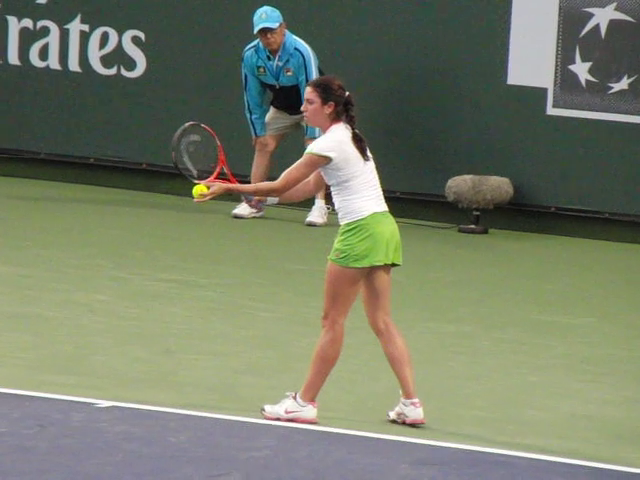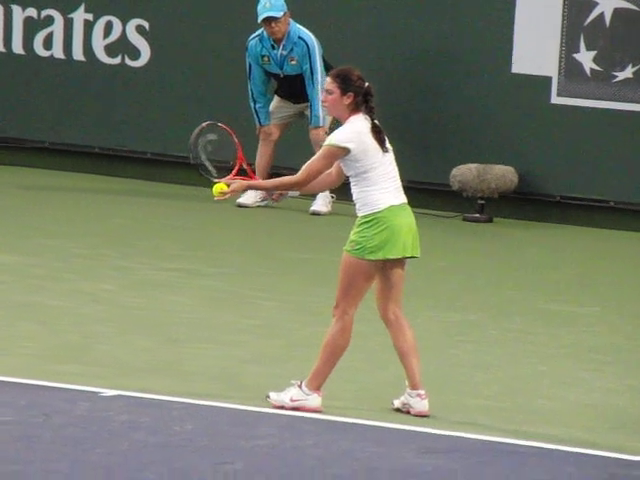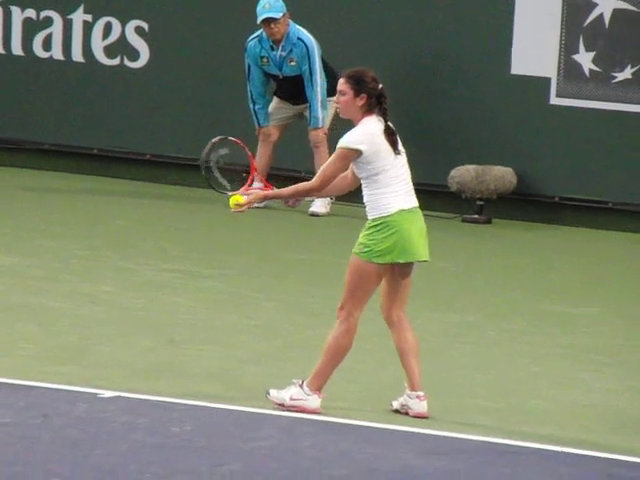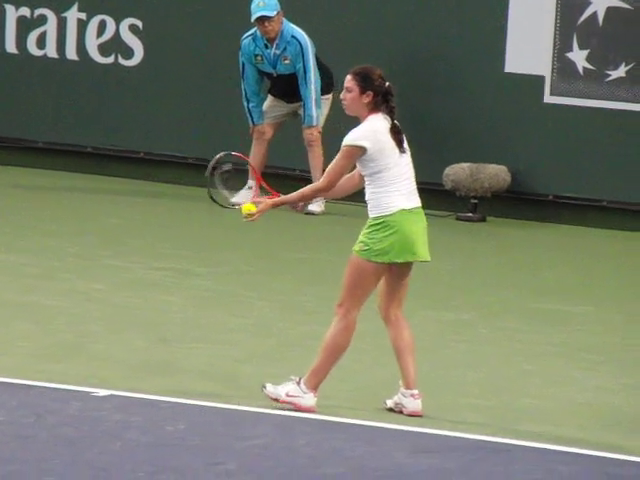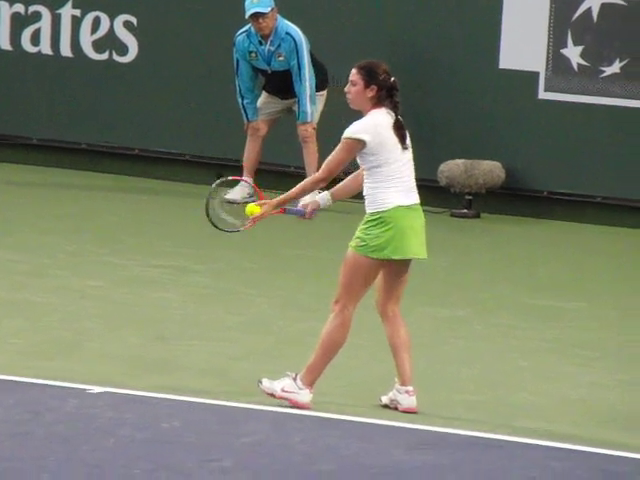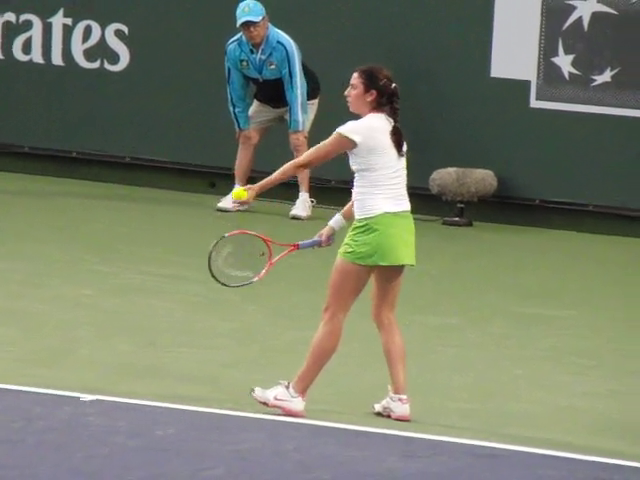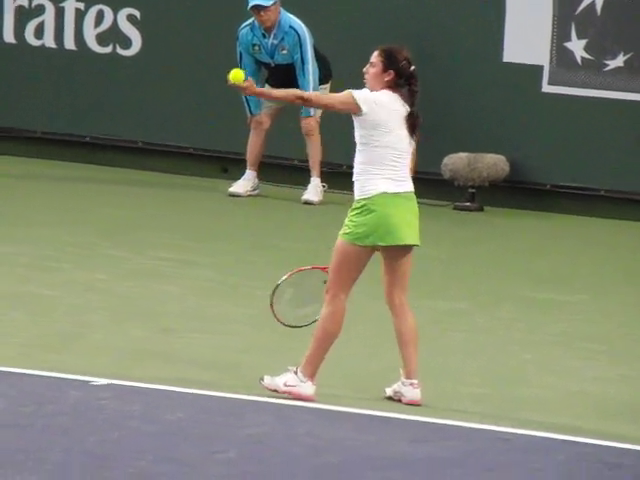
dt=0.5s
person 1, frame 1
left shoulder: (328, 143)
right shoulder: (348, 135)
left elbow: (280, 186)
right elbow: (311, 186)
left wrist: (227, 187)
right wrist: (268, 197)
left hip: (360, 231)
right hip: (383, 228)
left knee: (332, 320)
right knee: (381, 321)
left ankle: (304, 403)
right ankle: (410, 404)
person 1, frame 2
left shoulder: (347, 135)
right shoulder: (369, 126)
left elbow: (300, 179)
right elbow: (333, 178)
left wrist: (248, 184)
right wrist: (289, 188)
left hip: (377, 224)
right hip: (400, 219)
left knee: (343, 311)
right knee: (391, 311)
left ankle: (309, 391)
right ankle: (416, 394)
person 1, frame 3
left shoulder: (358, 137)
right shoulder: (382, 128)
left elbow: (316, 184)
right elbow: (349, 180)
left wrist: (264, 194)
right wrist: (303, 194)
left hip: (386, 227)
right hip: (410, 222)
left knee: (347, 313)
right knee: (395, 313)
left ankle: (310, 391)
right ankle: (416, 396)
person 1, frame 4
left shoulder: (362, 135)
right shoulder: (389, 126)
left elbow: (324, 184)
left wrist: (274, 203)
right wrist: (308, 197)
left hip: (387, 226)
right hip: (411, 222)
left knee: (346, 311)
right knee: (392, 311)
left ankle: (306, 389)
right ankle: (410, 394)
person 1, frame 5
left shoulder: (364, 128)
right shoulder: (392, 123)
left elbow: (322, 175)
left wrist: (277, 202)
right wrist: (321, 200)
left hip: (385, 222)
right hip: (410, 219)
left knee: (342, 306)
right knee: (389, 308)
left ankle: (302, 385)
right ankle: (405, 391)
person 1, frame 6
left shoulder: (358, 129)
right shoulder: (391, 130)
left elbow: (303, 162)
left wrist: (258, 187)
right wrist: (337, 222)
left hip: (374, 228)
right hip: (400, 225)
left knee: (333, 313)
right knee: (385, 315)
left ankle: (294, 393)
right ankle: (399, 398)
person 1, frame 7
left shoulder: (368, 100)
right shoulder: (407, 113)
left elbow: (308, 99)
left wrist: (256, 90)
left hip: (374, 206)
right hip: (404, 206)
left knee: (335, 294)
right knee: (398, 299)
left ankle: (304, 378)
right ankle: (410, 384)
person 2, frame 1
left shoulder: (301, 52)
right shoulder: (250, 55)
right elbow: (252, 96)
left wrist: (313, 133)
right wrist: (258, 131)
right hip: (281, 107)
right knee: (263, 146)
left ankle: (320, 206)
right ankle: (254, 202)
person 2, frame 2
left shoulder: (305, 41)
right shoulder: (255, 44)
left elbow: (316, 83)
right elbow: (257, 85)
left wrist: (317, 122)
right wrist: (262, 119)
left hip: (317, 94)
right hip: (285, 95)
left knee: (318, 137)
right knee: (266, 134)
left ankle: (324, 196)
right ankle: (259, 191)
person 2, frame 3
left shoulder: (304, 42)
right shoulder: (254, 45)
left elbow: (316, 84)
right elbow: (256, 86)
left wrist: (317, 124)
right wrist: (261, 121)
left hip: (320, 94)
right hip: (285, 96)
left knee: (317, 138)
right knee: (266, 136)
left ankle: (323, 196)
right ankle: (257, 189)
person 2, frame 4
left shoulder: (298, 40)
right shoulder: (248, 43)
left elbow: (309, 82)
right elbow: (250, 84)
left wrist: (311, 122)
right wrist: (256, 119)
left hip: (314, 91)
right hip: (279, 93)
left knee: (311, 137)
right knee: (260, 134)
left ankle: (318, 195)
right ankle: (251, 189)
person 2, frame 5
left shoulder: (293, 37)
right shoulder: (242, 40)
left elbow: (304, 79)
right elbow: (244, 81)
left wrist: (305, 119)
right wrist: (250, 116)
left hip: (309, 87)
right hip: (274, 90)
left knee: (306, 134)
right knee: (254, 130)
left ankle: (312, 190)
right ankle: (246, 186)
person 2, frame 6
left shoulder: (284, 46)
right shoulder: (234, 49)
left elbow: (295, 88)
right elbow: (236, 89)
left wrist: (297, 127)
right wrist: (242, 124)
left hip: (300, 96)
right hip: (265, 98)
left knee: (298, 142)
right knee: (246, 138)
left ankle: (304, 199)
person 2, frame 7
left shoulder: (296, 31)
right shoulder: (245, 33)
left elbow: (307, 73)
right elbow: (248, 75)
left wrist: (308, 113)
right wrist: (254, 109)
left hip: (312, 81)
right hip: (276, 83)
left knee: (309, 127)
right knee: (258, 123)
left ankle: (315, 184)
right ankle: (250, 179)
